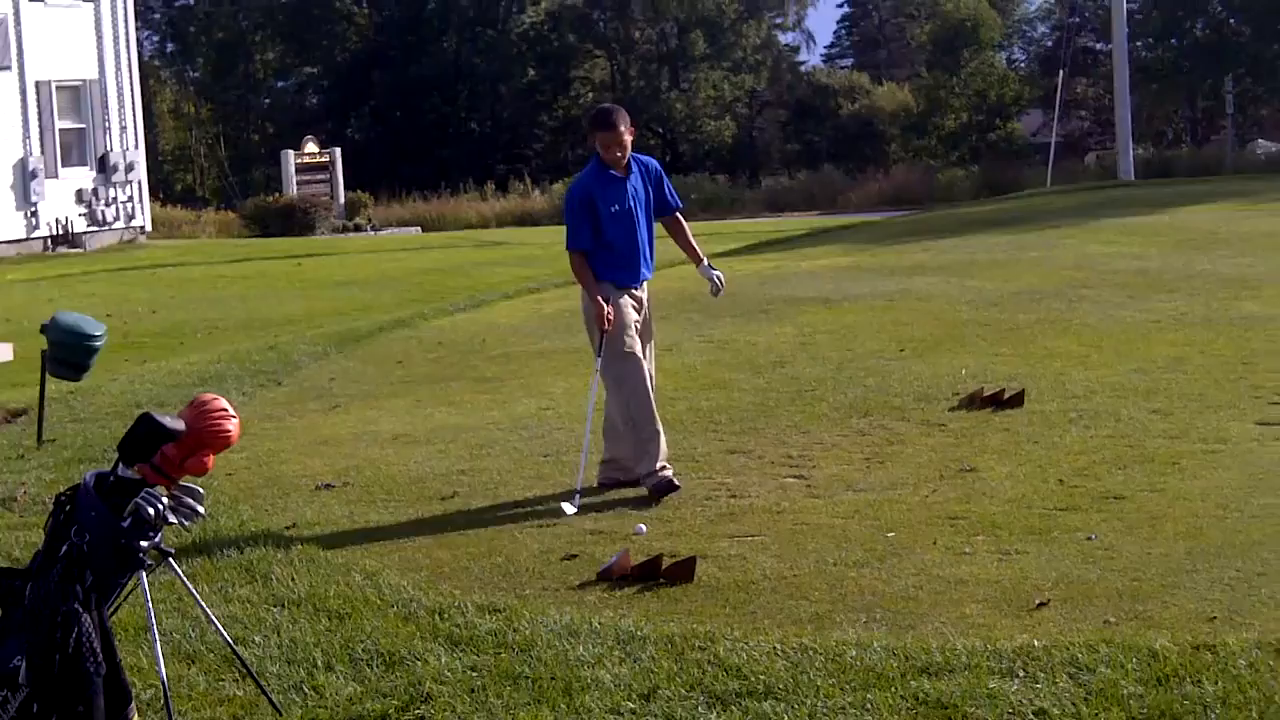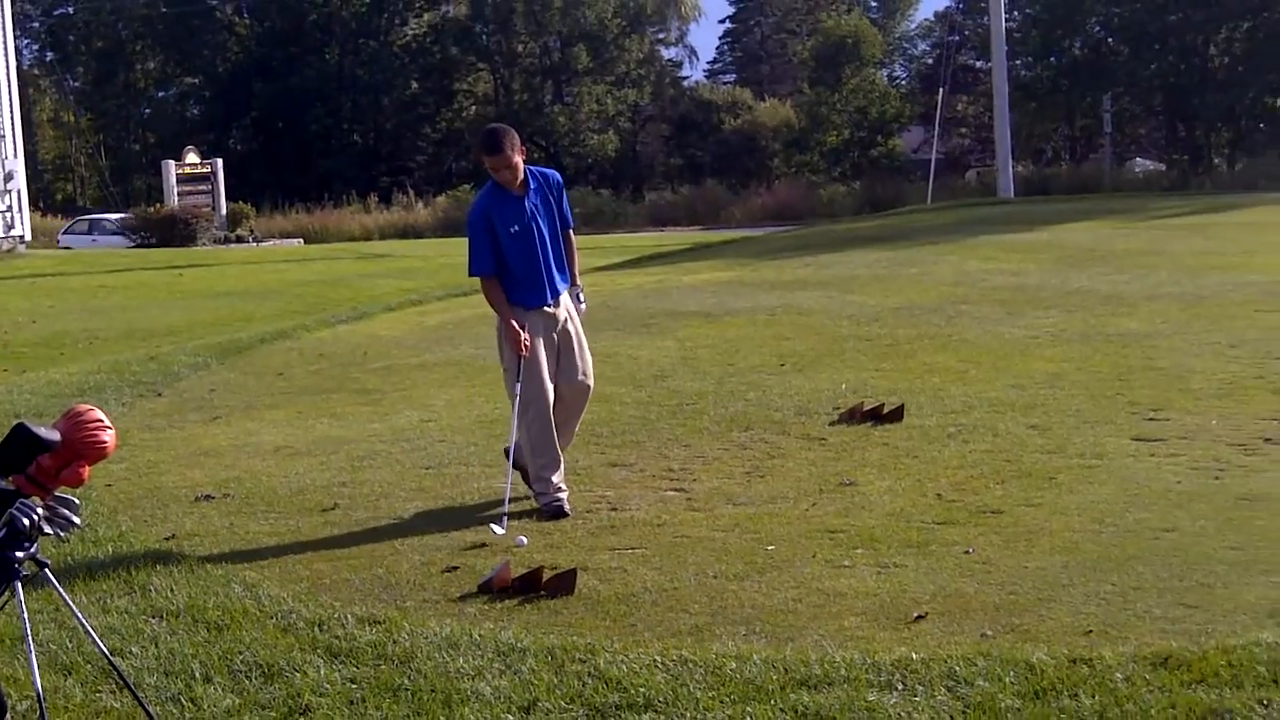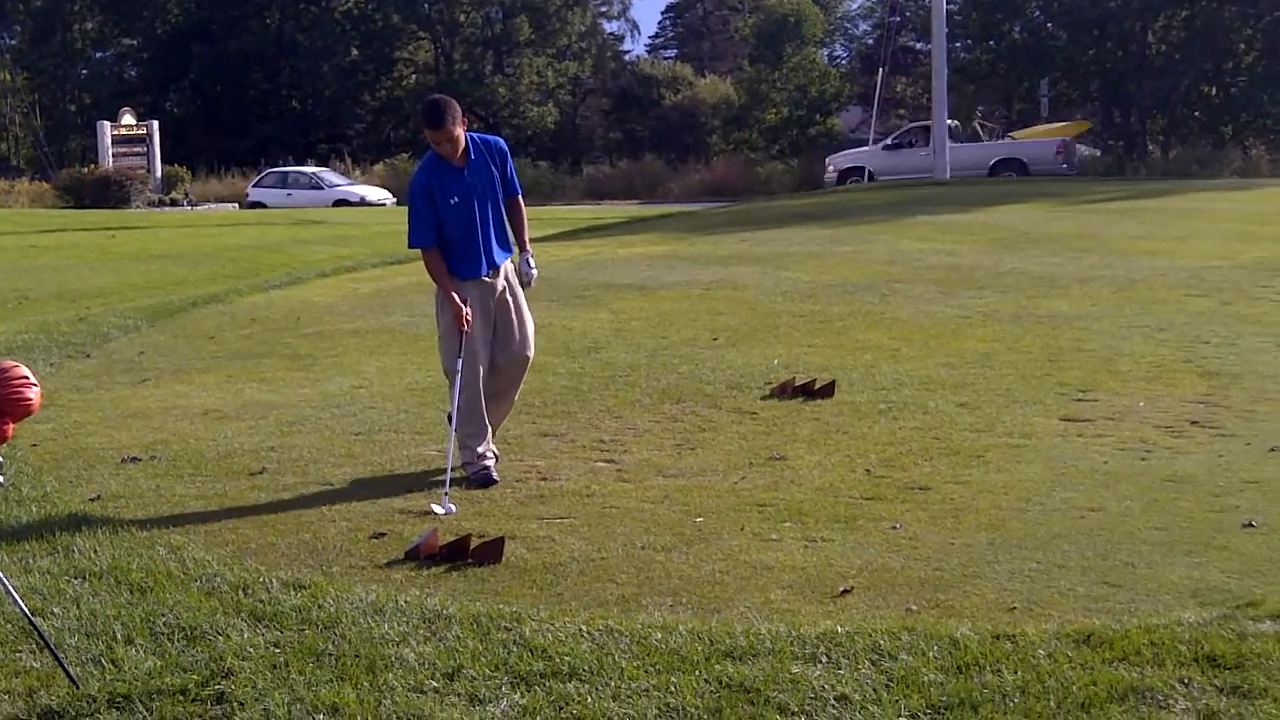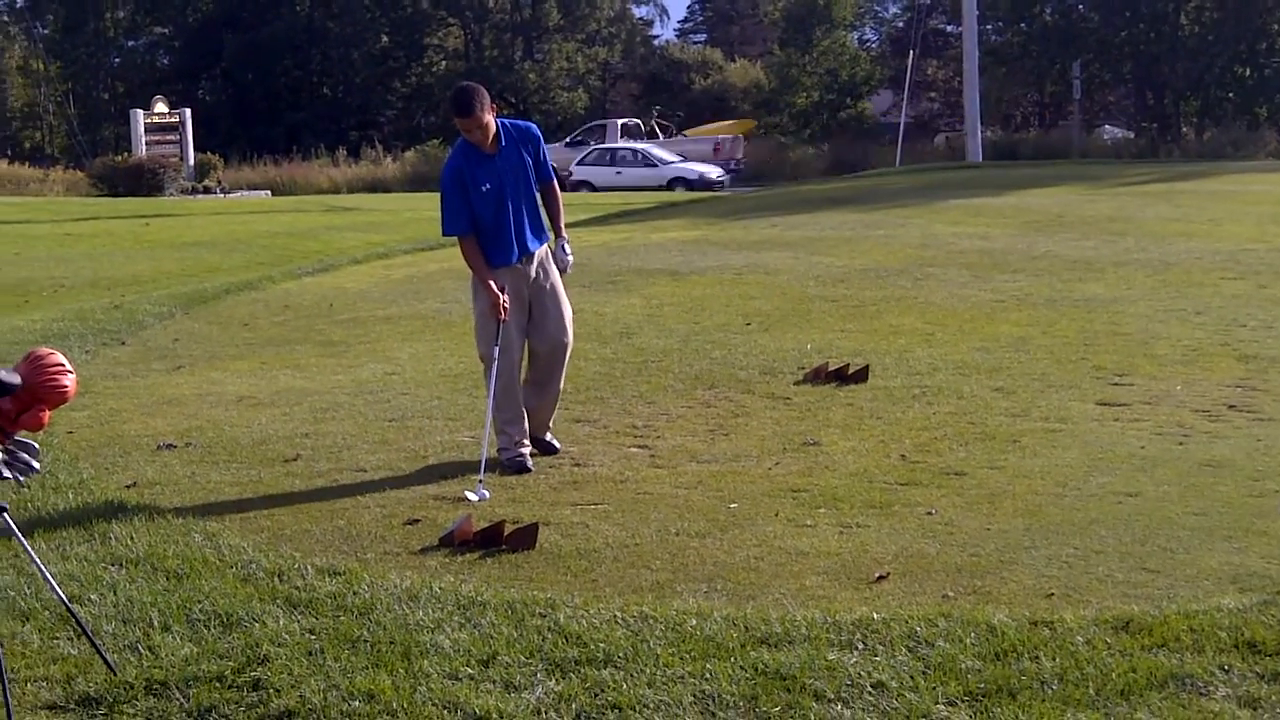
dt=0.5s
person 1, frame 1
left shoulder: (648, 170)
right shoulder: (583, 189)
left elbow: (672, 218)
right elbow: (578, 253)
left wrist: (702, 263)
right wrist: (597, 298)
left hip: (639, 289)
right hip: (608, 294)
left knee: (636, 381)
right knee: (630, 381)
left ankle: (617, 467)
right ankle: (653, 467)
person 1, frame 2
left shoulder: (551, 182)
right shoulder: (484, 210)
right elbow: (487, 276)
left wrist: (576, 287)
right wrist: (509, 324)
left hip: (560, 303)
right hip: (523, 314)
left knee: (578, 386)
right knee: (537, 402)
left ankle: (526, 454)
right ankle: (550, 489)
person 1, frame 3
left shoulder: (495, 150)
right shoulder: (425, 180)
left elbow: (513, 201)
right elbow: (428, 248)
left wrist: (525, 253)
right wrist: (452, 296)
left hip: (502, 269)
right hip: (461, 283)
left knee: (518, 352)
right knee: (468, 371)
left ankle: (479, 425)
right ankle: (477, 457)
person 1, frame 4
left shoulder: (527, 136)
right shoulder: (457, 168)
left elbow: (548, 186)
right elbow: (464, 235)
left wrist: (561, 238)
right wrist: (488, 284)
left hip: (539, 255)
right hip: (497, 270)
left knee: (557, 339)
right knee: (504, 358)
left ankle: (538, 424)
right ankle: (513, 443)
